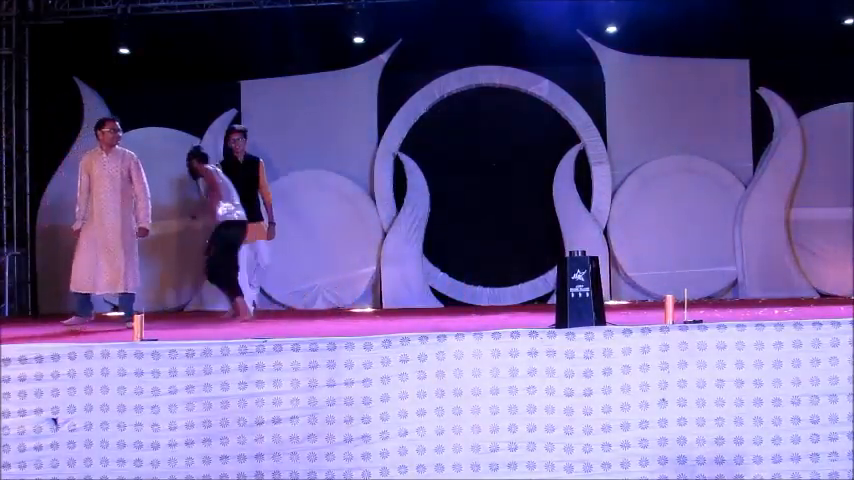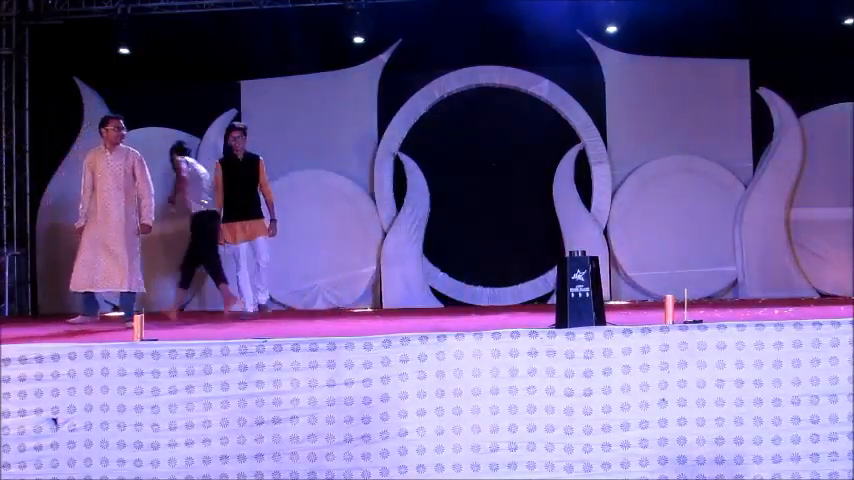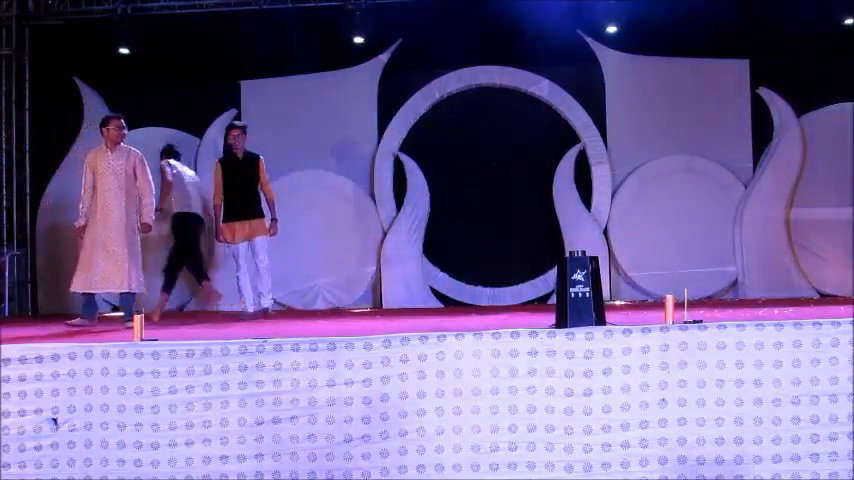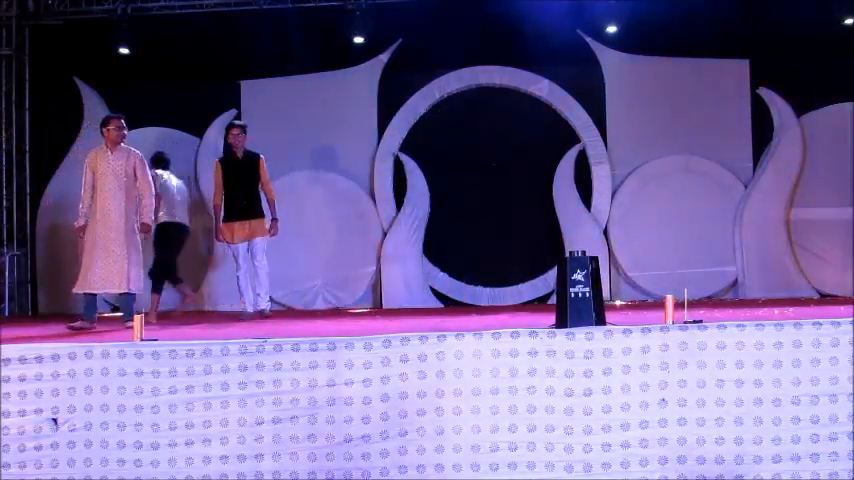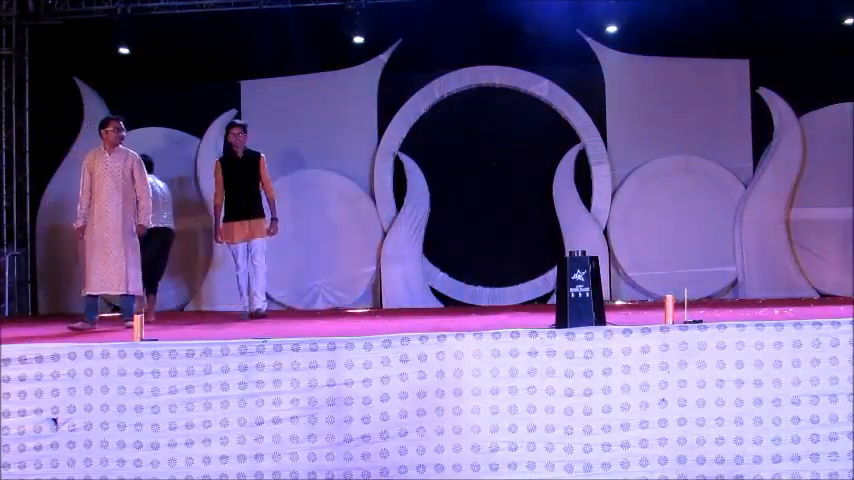
dt=0.1s
person 1, frame 1
left shoulder: (129, 158)
right shoulder: (88, 159)
left elbow: (142, 191)
right elbow: (83, 193)
left wrist: (143, 221)
right wrist: (78, 222)
left hip: (122, 224)
right hip: (95, 222)
left knee: (124, 267)
right knee: (84, 264)
left ankle: (129, 316)
right ankle: (83, 312)
person 1, frame 2
left shoulder: (132, 156)
right shoulder: (92, 157)
left elbow: (145, 189)
right elbow: (86, 190)
left wrist: (146, 218)
right wrist: (82, 220)
left hip: (125, 222)
right hip: (98, 220)
left knee: (127, 266)
right knee: (86, 264)
left ankle: (129, 316)
right ankle: (89, 311)
person 1, frame 3
left shoulder: (134, 156)
right shoulder: (93, 157)
left elbow: (147, 188)
right elbow: (87, 190)
left wrist: (147, 217)
right wrist: (82, 219)
left hip: (126, 222)
right hip: (99, 221)
left knee: (127, 266)
right knee: (90, 265)
left ankle: (129, 316)
right ankle: (88, 314)
person 1, frame 4
left shoulder: (134, 156)
right shoulder: (93, 157)
left elbow: (146, 189)
right elbow: (87, 190)
left wrist: (146, 218)
right wrist: (82, 219)
left hip: (125, 222)
right hip: (99, 221)
left knee: (127, 266)
right knee: (91, 267)
left ankle: (129, 317)
right ankle: (88, 317)
person 1, frame 5
left shoulder: (131, 158)
right shoulder: (91, 158)
left elbow: (144, 191)
right elbow: (85, 192)
left wrist: (143, 220)
right wrist: (80, 220)
left hip: (123, 224)
right hip: (97, 224)
left knee: (126, 267)
right knee: (93, 269)
left ankle: (129, 317)
right ankle: (89, 318)
person 2, frame 1
left shoulder: (257, 163)
right shoulder: (223, 167)
left elbow: (265, 194)
left wrist: (271, 222)
left hip: (256, 221)
left knee: (263, 261)
right knee: (241, 266)
left ankle: (252, 294)
right ankle: (248, 306)
person 2, frame 2
left shoulder: (257, 161)
right shoulder: (222, 165)
left elbow: (266, 191)
right elbow: (218, 197)
left wrist: (273, 219)
right wrist: (219, 225)
left hip: (256, 220)
right hip: (233, 223)
left knee: (262, 260)
right knee: (241, 266)
left ankle: (262, 299)
right ankle: (249, 306)
person 2, frame 3
left shoulder: (257, 160)
right shoulder: (222, 164)
left elbow: (267, 190)
right elbow: (218, 196)
left wrist: (274, 218)
right wrist: (218, 225)
left hip: (256, 219)
right hip: (232, 222)
left knee: (262, 261)
right knee: (241, 266)
left ankle: (266, 304)
right ankle: (248, 307)
person 2, frame 4
left shoulder: (257, 159)
right shoulder: (221, 163)
left elbow: (267, 189)
right elbow: (218, 196)
left wrist: (274, 218)
right wrist: (217, 225)
left hip: (256, 219)
right hip: (232, 222)
left knee: (260, 263)
right knee: (241, 267)
left ankle: (263, 306)
right ankle: (248, 308)
person 2, frame 5
left shoulder: (258, 158)
right shoulder: (222, 163)
left elbow: (268, 189)
right elbow: (219, 196)
left wrist: (274, 218)
right wrist: (217, 226)
left hip: (257, 219)
right hip: (232, 222)
left knee: (258, 263)
right knee: (241, 266)
left ankle: (259, 306)
right ankle: (247, 307)
person 3, frame 1
left shoulder: (209, 171)
right shoulder: (213, 173)
left elbow: (216, 192)
right wrist: (212, 242)
left hip: (230, 225)
right hip: (232, 225)
left knee: (219, 269)
right knee: (214, 268)
left ankle: (242, 310)
right ankle: (238, 305)
person 3, frame 2
left shoulder: (181, 161)
right shoulder: (198, 167)
left elbow: (182, 179)
left wrist: (174, 197)
left hip: (203, 216)
right hip: (209, 216)
left knee: (209, 258)
right knee: (189, 263)
left ankle: (227, 295)
right ankle: (176, 307)
person 3, frame 3
left shoulder: (167, 164)
right shoulder: (191, 173)
left elbow: (167, 183)
right elbow: (201, 203)
left wrist: (161, 205)
left hip: (183, 217)
right hip: (197, 220)
right knee: (173, 266)
left ankle: (208, 290)
right ankle: (159, 310)
person 3, frame 4
left shoulder: (155, 175)
right shoulder: (179, 181)
left elbow: (157, 196)
left hip: (167, 227)
right hip: (183, 228)
left knee: (161, 270)
right knee: (159, 270)
left ankle: (186, 293)
right ankle: (152, 312)
person 3, frame 5
right shoulder: (163, 185)
left hip: (151, 231)
right hip: (168, 232)
left knee: (144, 272)
right knee: (153, 273)
right ankle: (150, 310)
